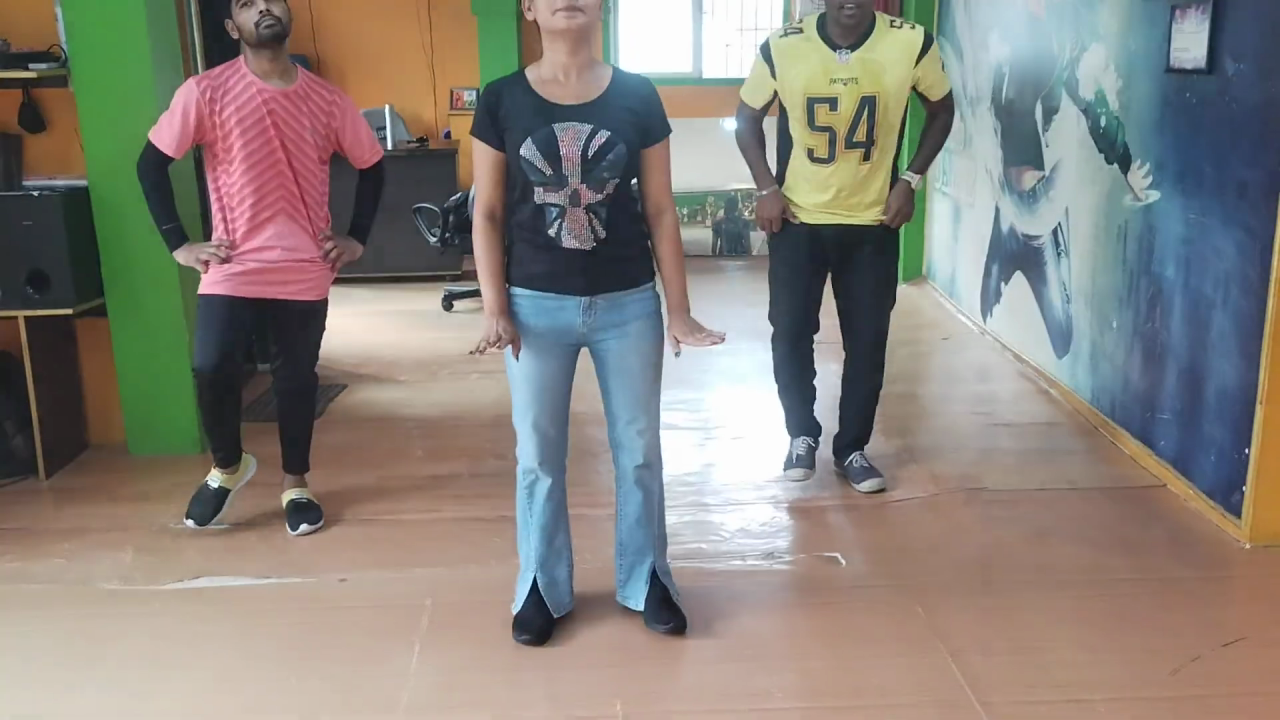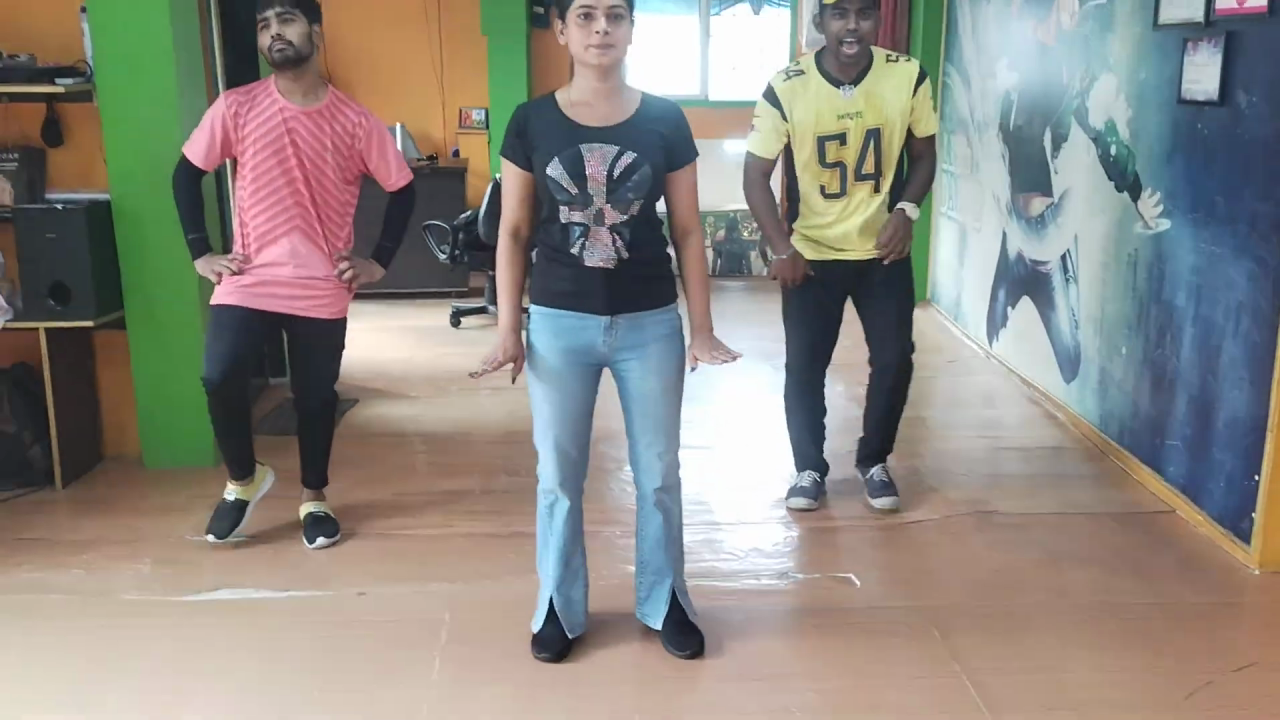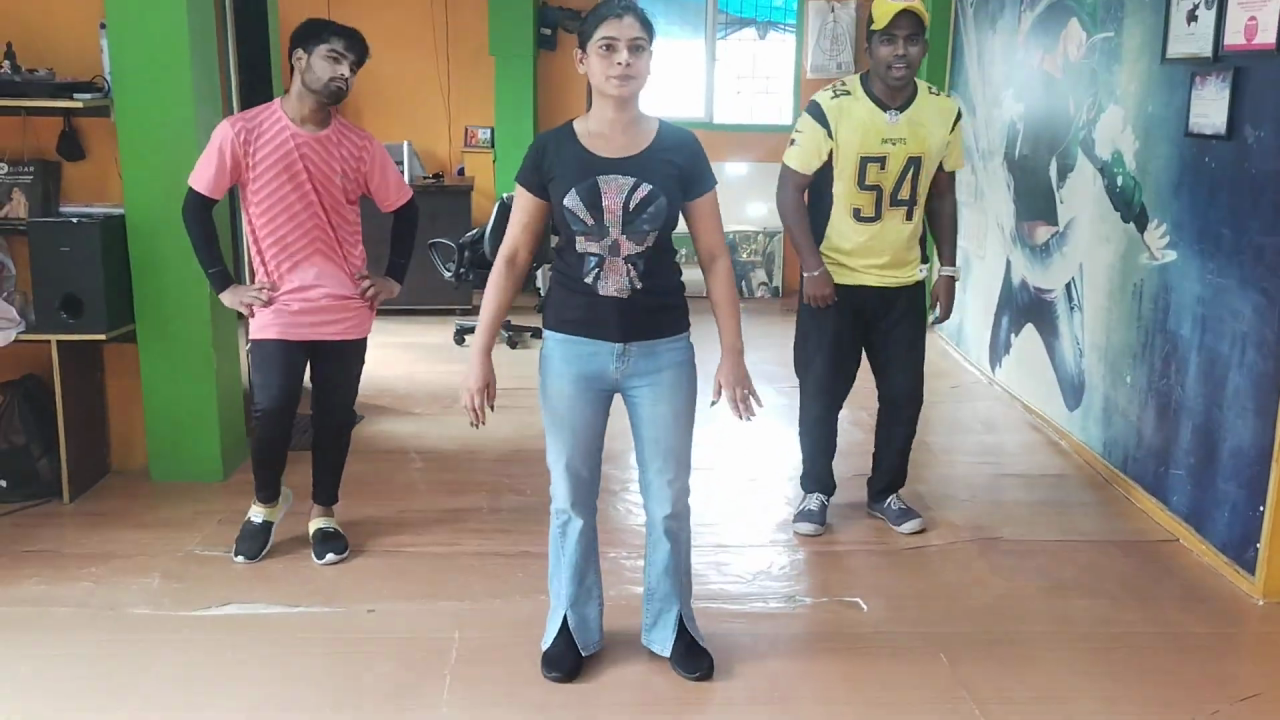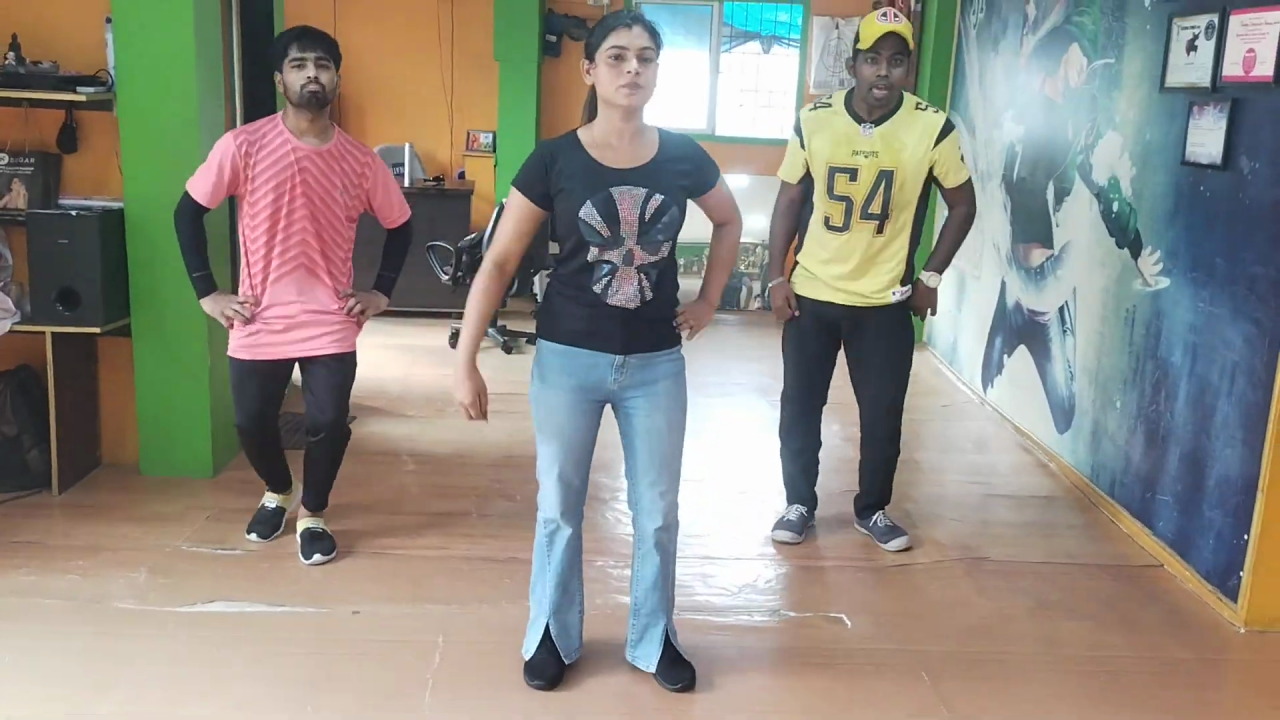
dt=0.4s
person 1, frame 1
left shoulder: (637, 96)
right shoulder: (501, 99)
left elbow: (660, 210)
right elbow: (488, 214)
left wrist: (678, 309)
right wrist: (495, 309)
left hip: (627, 302)
right hip: (538, 303)
left knee: (638, 447)
right knee: (538, 453)
left ankle: (646, 578)
right ankle: (541, 586)
person 1, frame 2
left shoulder: (665, 119)
right shoulder: (532, 121)
left elbow: (687, 232)
right elbow: (515, 232)
left wrist: (702, 329)
right wrist: (507, 330)
left hip: (648, 324)
right hip: (559, 323)
left knee: (658, 471)
right knee: (558, 474)
left ankle: (664, 601)
right ankle: (559, 607)
person 1, frame 3
left shoulder: (680, 148)
right shoulder: (550, 150)
left elbow: (714, 256)
right elbow: (514, 255)
left wrist: (732, 354)
right wrist: (480, 351)
left hip: (661, 350)
right hip: (573, 349)
left knee: (668, 498)
right knee: (571, 496)
left ankle: (671, 625)
right ankle: (572, 626)
person 1, frame 4
left shoulder: (683, 156)
right shoulder: (554, 160)
left elbow: (729, 221)
right elbow: (499, 261)
left wrist: (709, 299)
right wrist: (465, 360)
left hip: (655, 363)
right hip: (568, 358)
left knee: (657, 510)
right knee: (560, 506)
left ankle: (655, 639)
right ankle: (553, 635)
person 2, frame 1
left shoulder: (328, 100)
right shoulder: (205, 91)
left elbow: (372, 166)
right elbow: (151, 163)
left wrist: (357, 238)
right wrist: (179, 243)
left hip: (306, 268)
right hip: (235, 264)
left knee: (296, 375)
right knee: (212, 366)
left ankle: (295, 483)
right ankle: (227, 467)
person 2, frame 2
left shoulder: (356, 121)
right shoulder: (236, 108)
left elbow: (403, 190)
right elbow: (186, 174)
left wrist: (378, 261)
right wrist: (200, 254)
left hip: (322, 286)
right hip: (250, 277)
left knee: (316, 395)
right knee: (220, 377)
left ankle: (313, 498)
right ankle: (244, 479)
person 2, frame 3
left shoulder: (359, 145)
right shoulder: (241, 133)
left elbow: (403, 208)
right elbow: (196, 206)
left wrist: (394, 278)
right wrist: (224, 286)
left hip: (346, 306)
right hip: (279, 305)
left knee: (335, 414)
right knee: (272, 410)
left ankle: (323, 514)
right ankle: (266, 505)
person 2, frame 4
left shoulder: (360, 160)
right shoulder: (242, 146)
left elbow: (400, 225)
right elbow: (188, 212)
left wrist: (381, 292)
right wrist: (206, 292)
left hip: (330, 320)
right hip: (261, 320)
left knee: (328, 424)
right knee: (252, 423)
left ankle: (312, 514)
right ankle: (278, 490)
person 3, frame 1
left shoulder: (911, 43)
right shoulder: (781, 48)
left elbow: (942, 110)
right elbow: (747, 119)
left wrist: (910, 180)
right wrist: (766, 190)
left hip: (873, 221)
right hip: (798, 218)
left knee: (867, 339)
right knee: (791, 327)
left ankle: (852, 447)
right ankle: (802, 434)
person 3, frame 2
left shoulder: (908, 77)
right shoulder: (785, 89)
left elbow: (923, 156)
right elbow: (755, 175)
left wrist: (905, 211)
right wrist: (780, 249)
left hip: (881, 251)
right hip: (811, 254)
left knee: (894, 360)
right knee: (804, 368)
left ankle: (874, 460)
right ankle: (809, 467)
person 3, frame 3
left shoulder: (943, 111)
right shoulder: (828, 108)
left elbow: (941, 193)
right elbow: (790, 191)
left wrist: (948, 268)
right wrist: (812, 269)
left hip: (903, 284)
right hip: (834, 281)
left knee: (904, 394)
right knee: (821, 392)
left ankle: (885, 491)
right ankle: (816, 490)
person 3, frame 4
left shoulder: (933, 127)
right shoulder: (812, 121)
left elbow: (962, 205)
right elbow: (789, 200)
left wrist: (930, 276)
right wrist: (776, 276)
left hip: (885, 302)
right hip: (811, 294)
left knee: (882, 412)
right knee: (800, 405)
left ankle: (872, 508)
right ankle: (799, 503)
person 4, frame 1
left shoulder: (1070, 40)
right shoulder: (1006, 35)
left elbow: (1098, 111)
left wrist: (1128, 168)
left hip: (1043, 204)
right hip: (1008, 200)
left knee: (1059, 324)
right knee: (989, 312)
person 4, frame 2
left shoulder: (1080, 67)
right shoulder: (1016, 65)
left elbow: (1107, 138)
left wrist: (1137, 196)
left hip: (1053, 228)
right hip: (1017, 224)
left knee: (1068, 352)
right knee: (996, 338)
person 4, frame 3
left shoulder: (1088, 97)
right shoulder: (1025, 90)
left elbow: (1114, 169)
left wrist: (1144, 227)
left hip: (1058, 255)
right hip: (1021, 251)
left knee: (1071, 378)
right knee: (998, 364)
person 4, frame 4
left shoulder: (1087, 122)
right shoulder: (1028, 109)
left elbow: (1110, 194)
left wrist: (1137, 253)
left hip: (1053, 277)
right hip: (1017, 270)
left knee: (1060, 396)
right knee: (989, 379)
